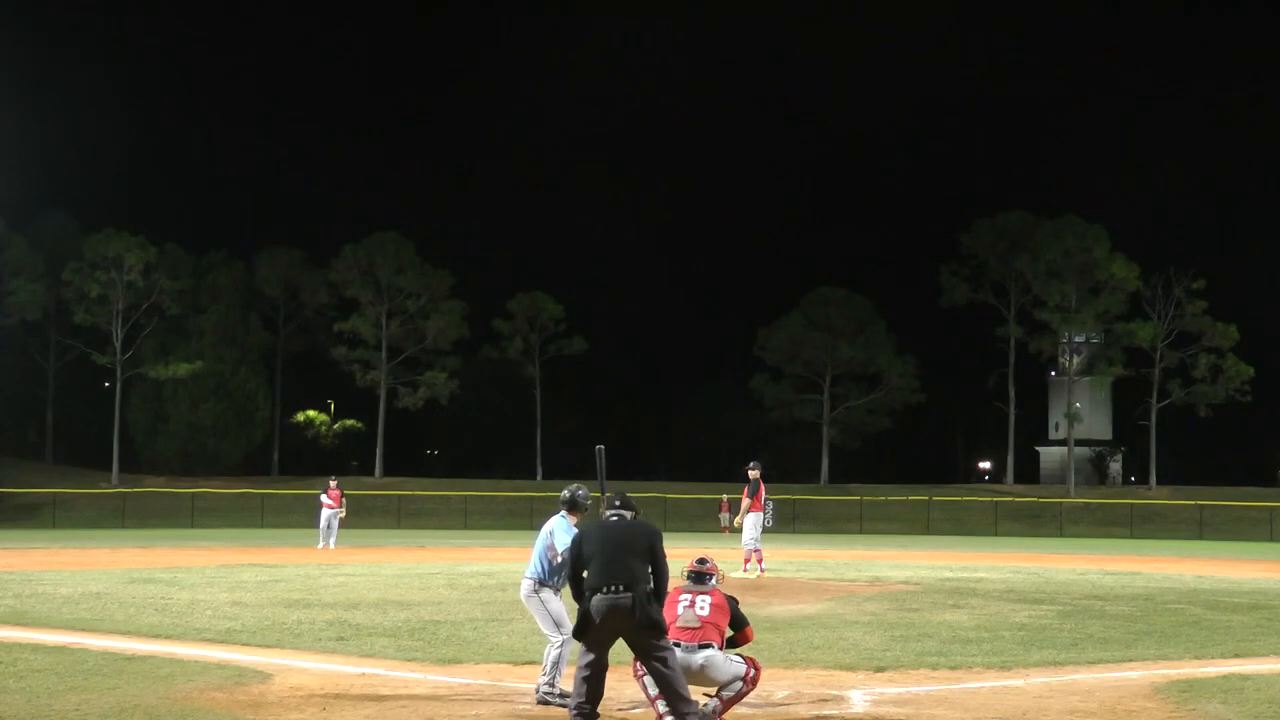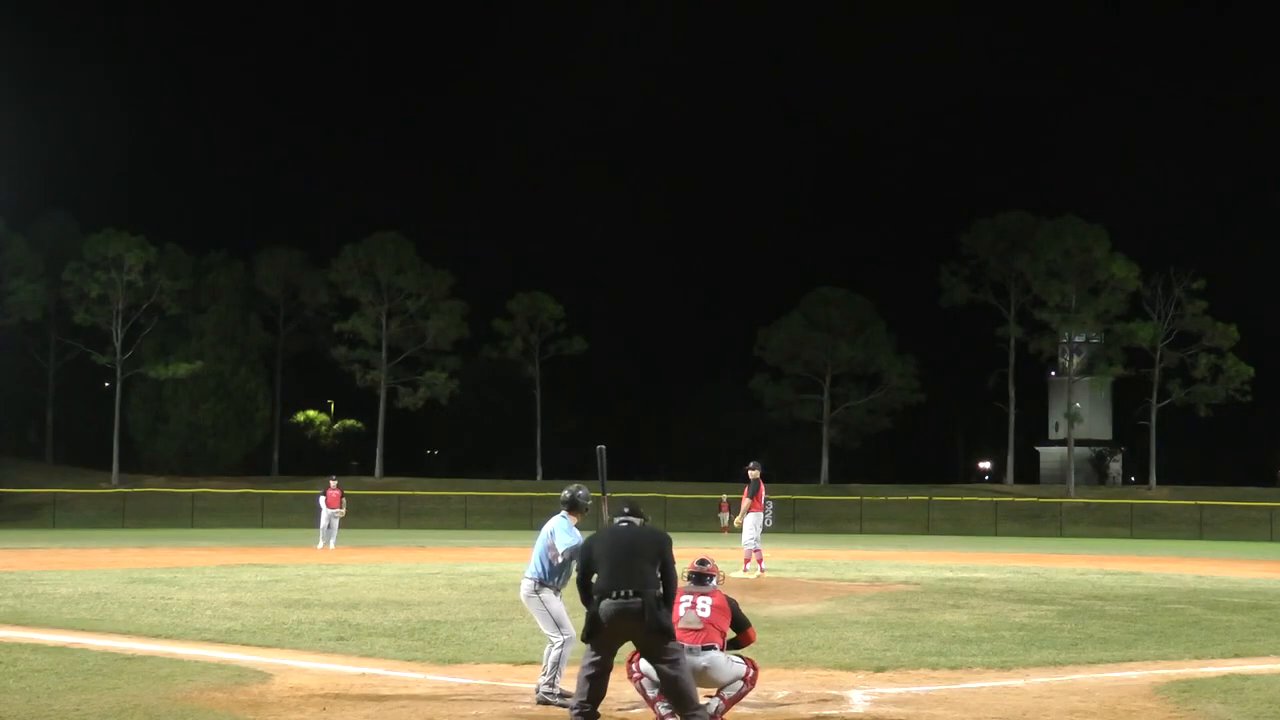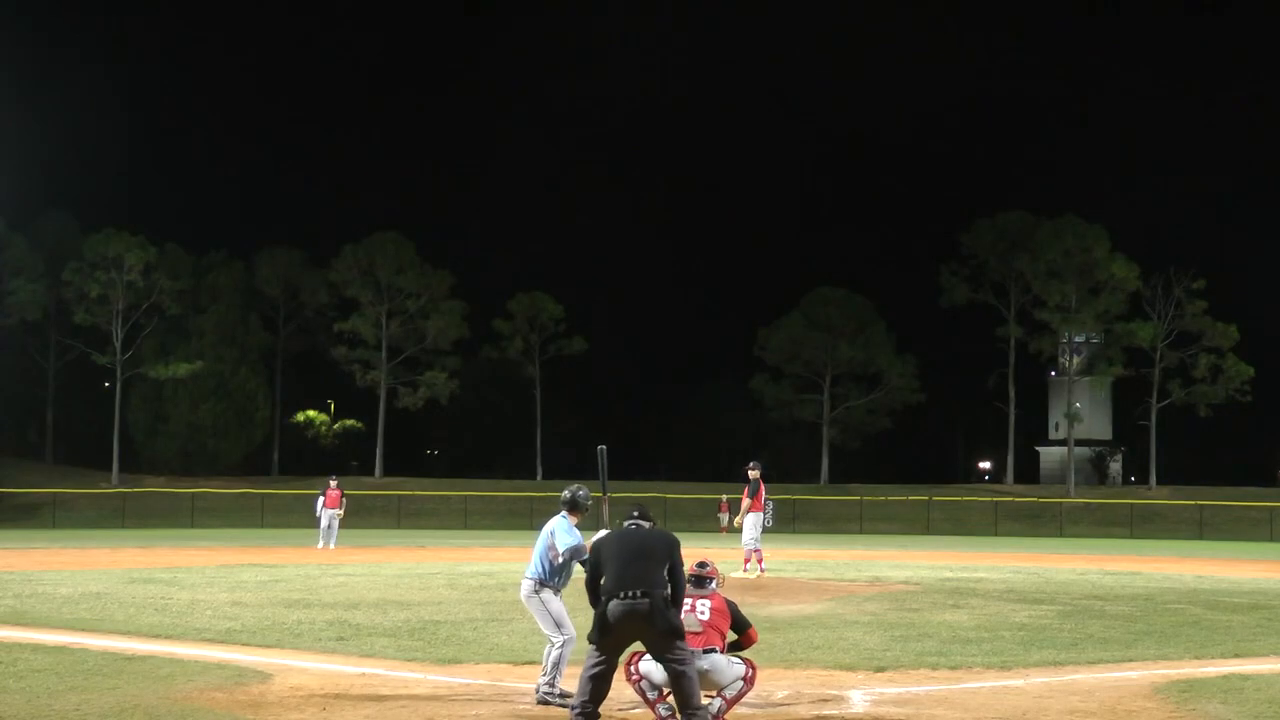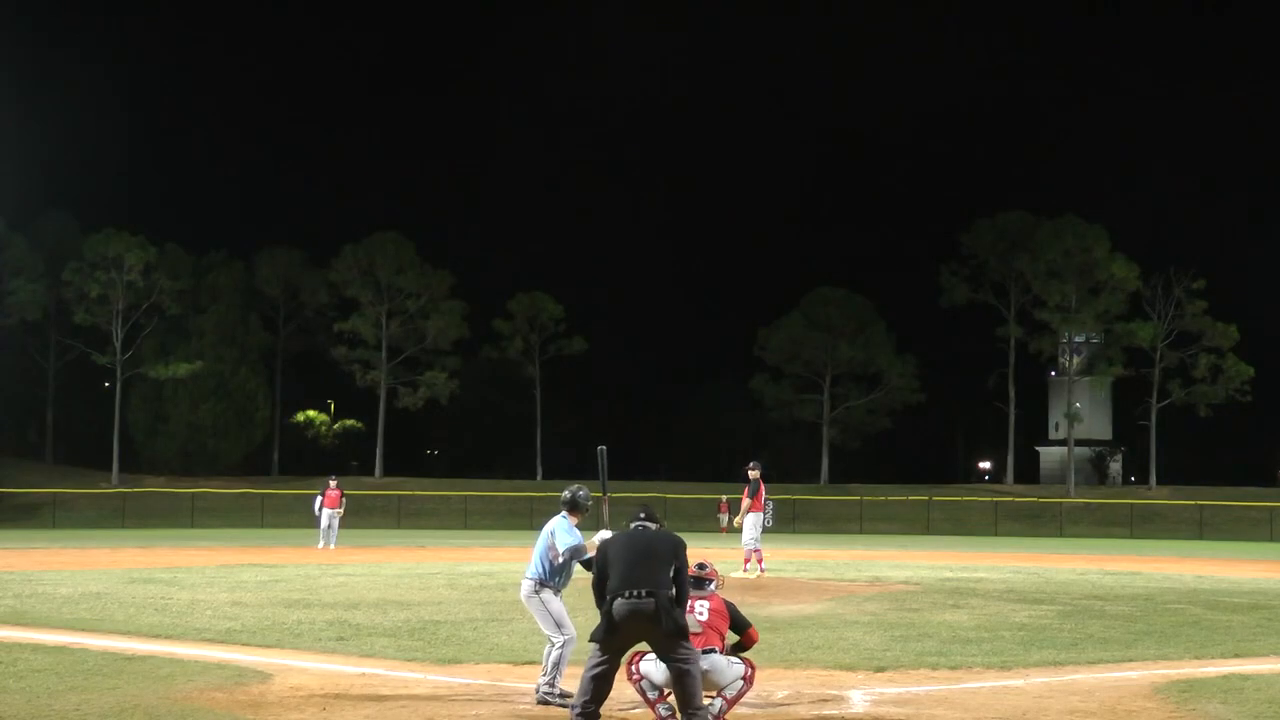
dt=0.1s
person 1, frame 1
left shoulder: (569, 528)
right shoulder: (560, 524)
right elbow: (569, 553)
left hip: (546, 588)
right hip: (537, 588)
left knee: (558, 636)
right knee: (563, 636)
left ankle: (546, 684)
right ankle: (547, 691)
person 1, frame 2
left shoulder: (570, 528)
right shoulder: (560, 524)
right elbow: (570, 553)
left hip: (546, 589)
right hip: (538, 588)
left knee: (558, 636)
right knee: (565, 636)
left ankle: (546, 684)
right ankle: (547, 691)
person 1, frame 3
left shoulder: (571, 529)
right shoulder: (561, 524)
right elbow: (572, 553)
right wrist: (596, 540)
left hip: (547, 589)
right hip: (538, 589)
left knee: (558, 636)
right knee: (566, 636)
left ankle: (546, 685)
right ankle: (547, 691)
person 1, frame 4
left shoulder: (571, 529)
right shoulder: (561, 524)
left elbow: (589, 565)
right elbow: (572, 553)
right wrist: (596, 540)
left hip: (547, 589)
right hip: (538, 589)
left knee: (559, 637)
right knee: (566, 636)
left ankle: (546, 685)
right ankle: (547, 692)
person 2, frame 1
left shoulder: (584, 535)
right shoulder: (648, 531)
left elbow: (573, 575)
right elbow: (661, 572)
left wrist: (585, 605)
right wrist: (657, 606)
left hip: (599, 603)
right hip: (637, 603)
left knee: (590, 662)
right knee: (662, 660)
person 2, frame 2
left shoulder: (594, 540)
right shoulder: (658, 537)
left elbow: (583, 581)
right elbow: (670, 578)
left wrist: (594, 610)
right wrist: (665, 612)
left hip: (608, 607)
right hip: (646, 607)
left knee: (594, 663)
right knee: (672, 663)
person 2, frame 3
left shoulder: (602, 543)
right shoulder: (667, 539)
left elbow: (592, 583)
right elbow: (677, 581)
left wrist: (602, 613)
right wrist: (673, 614)
left hip: (615, 608)
right hip: (654, 607)
left knee: (598, 663)
right knee: (680, 662)
person 2, frame 4
left shoulder: (609, 544)
right shoulder: (673, 541)
left elbow: (598, 584)
right elbow: (682, 583)
left wrist: (607, 614)
right wrist: (676, 616)
left hip: (620, 607)
right hip: (659, 608)
left knee: (600, 663)
right knee: (684, 661)
